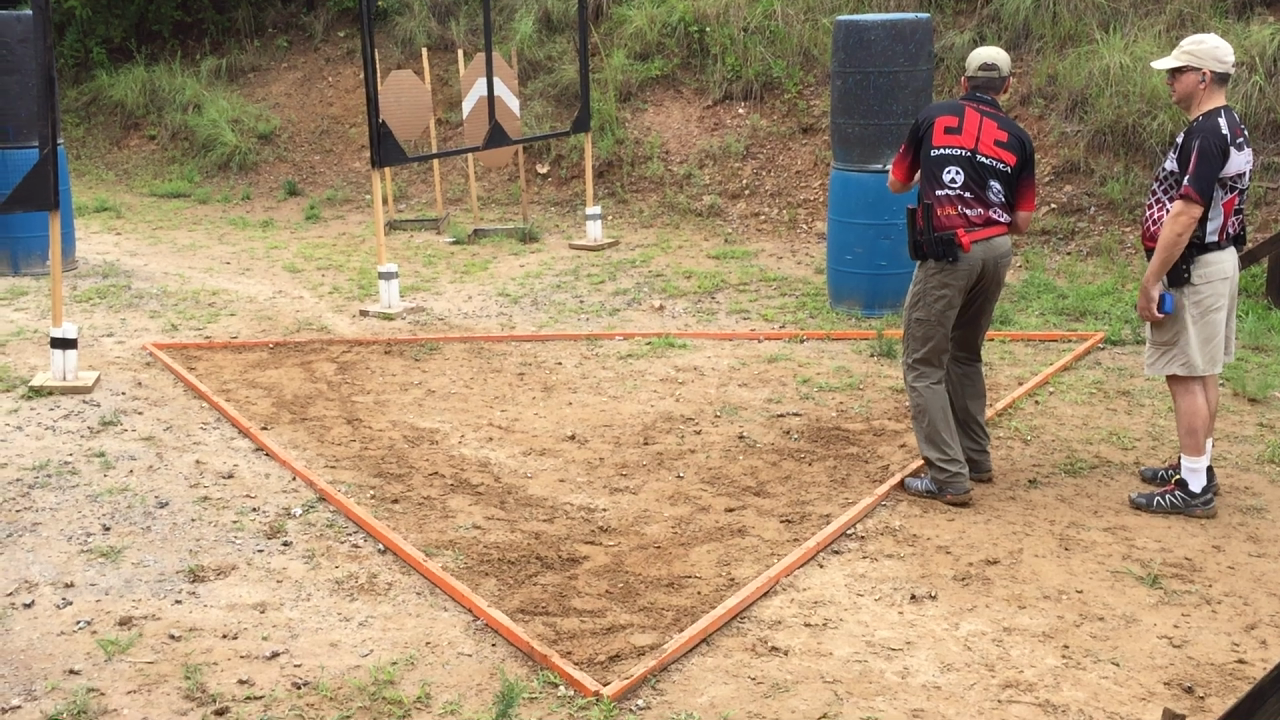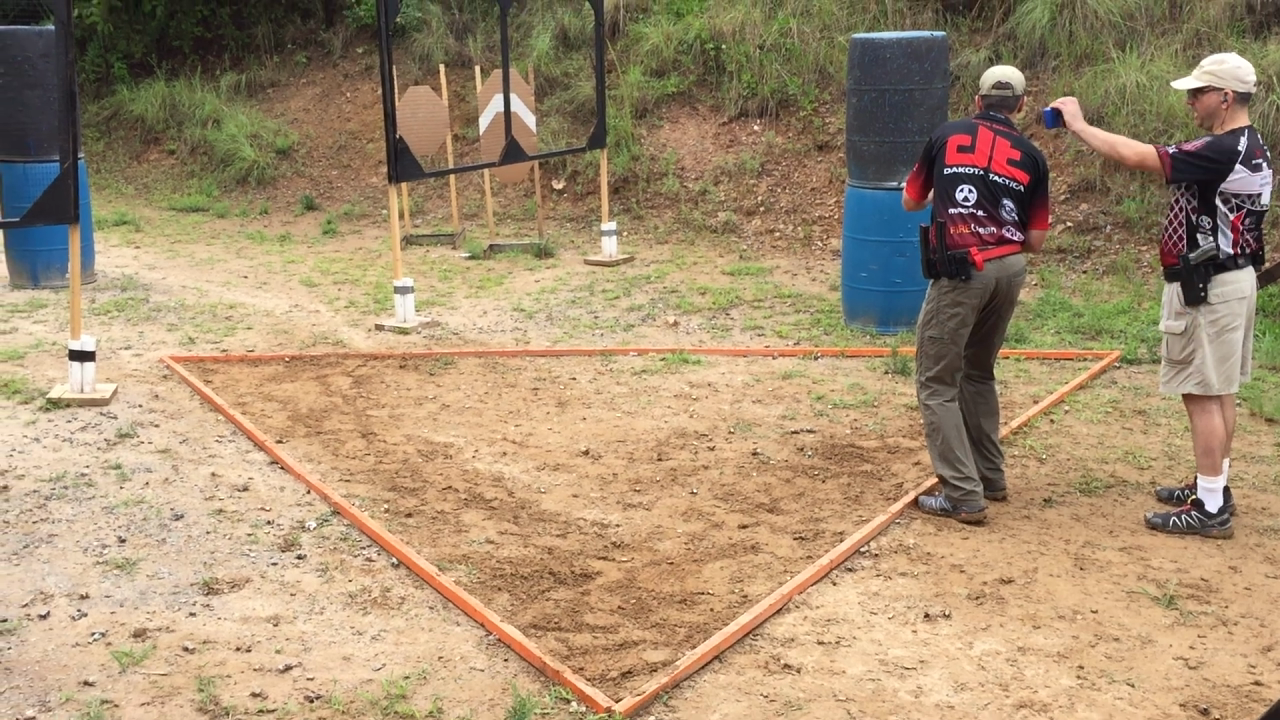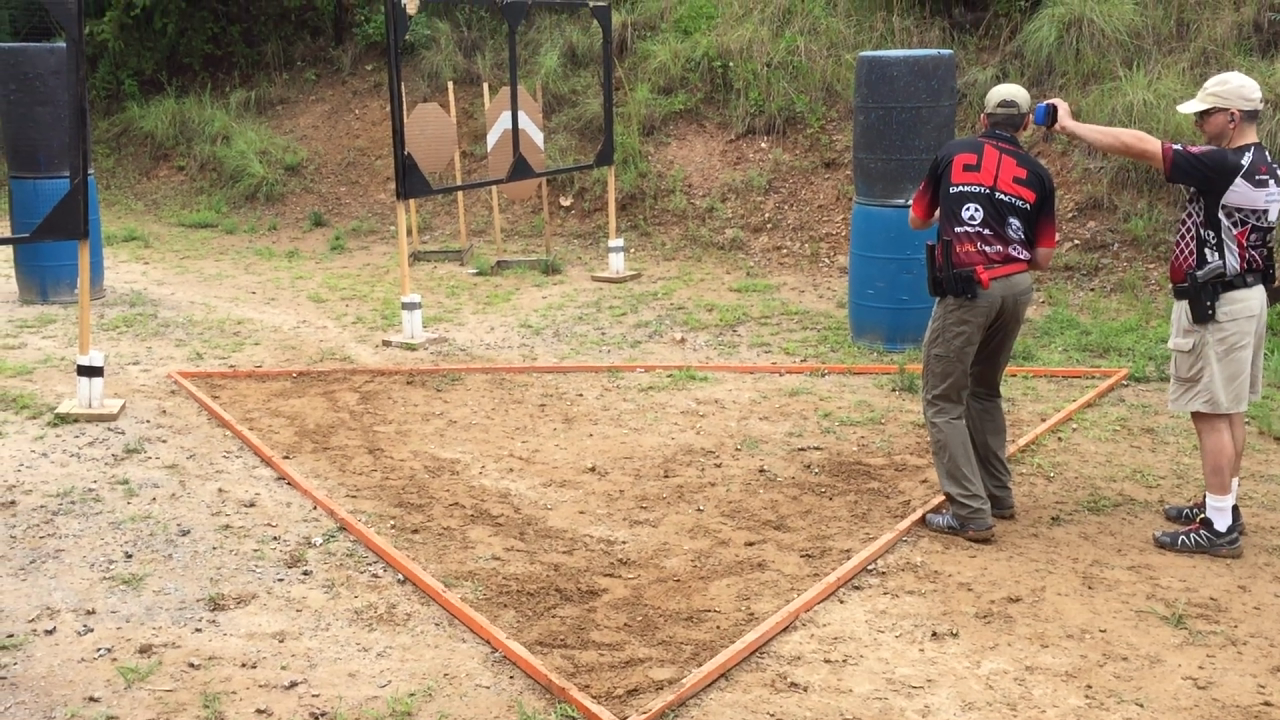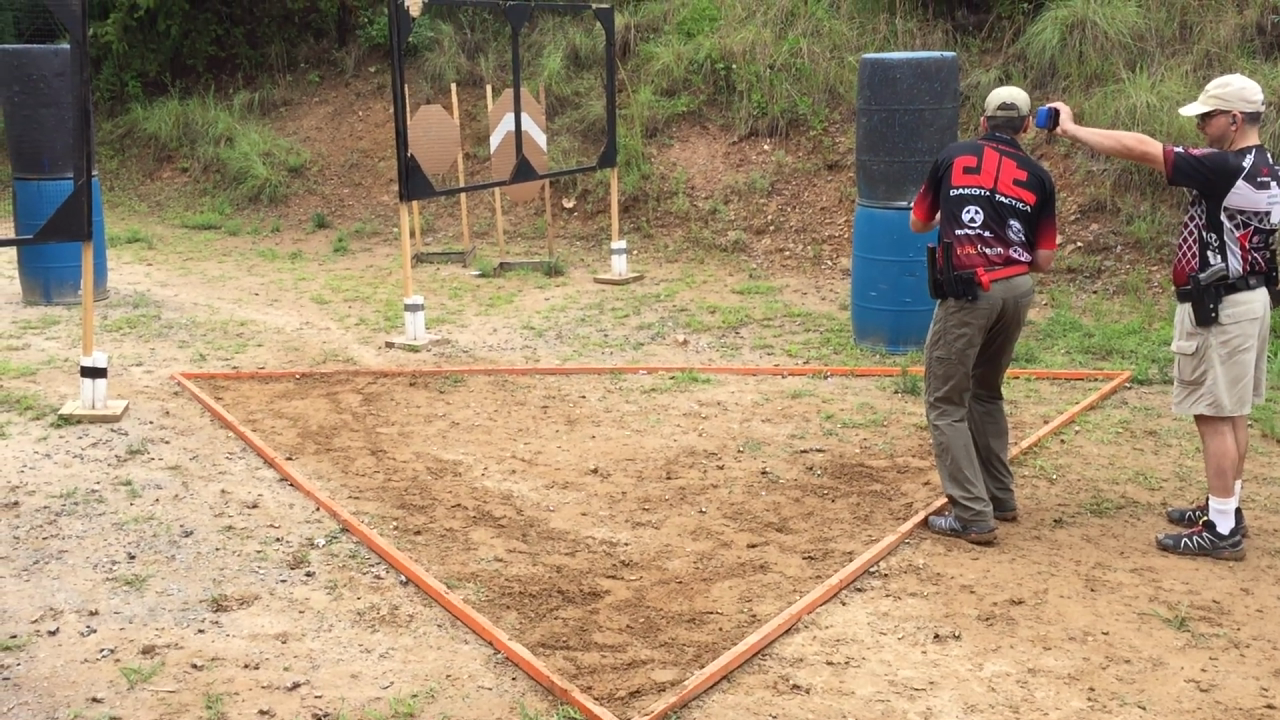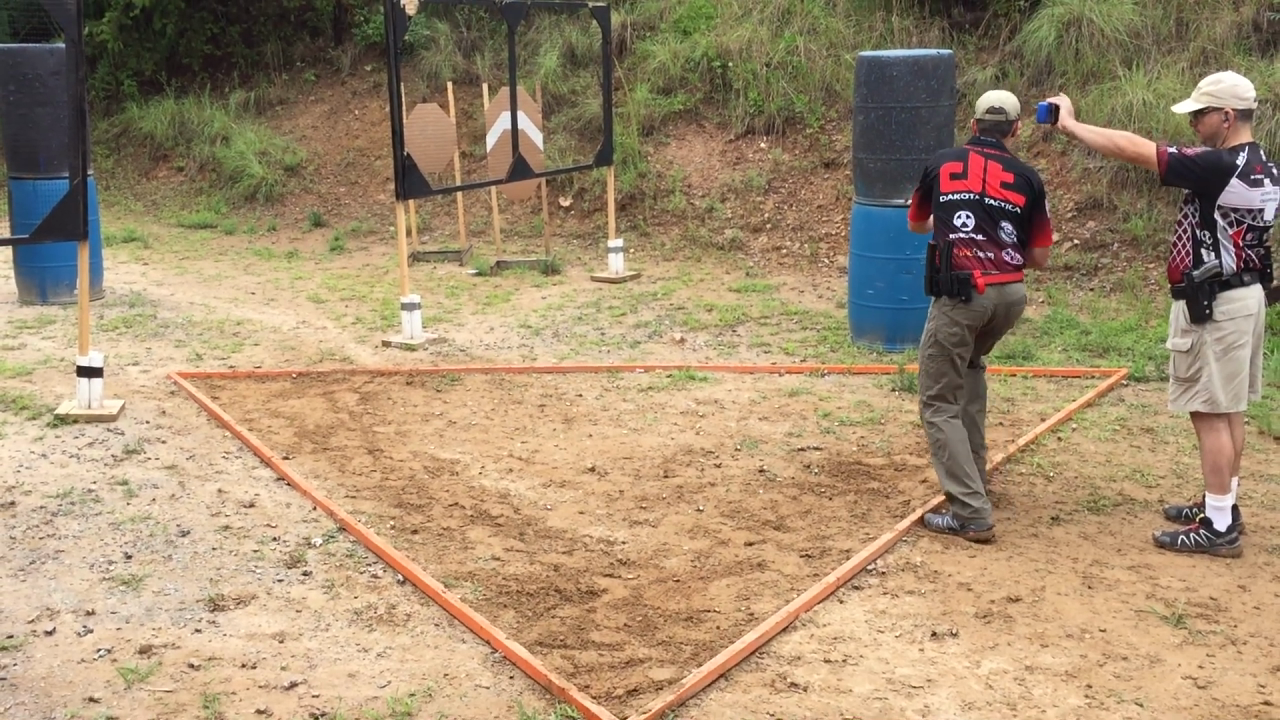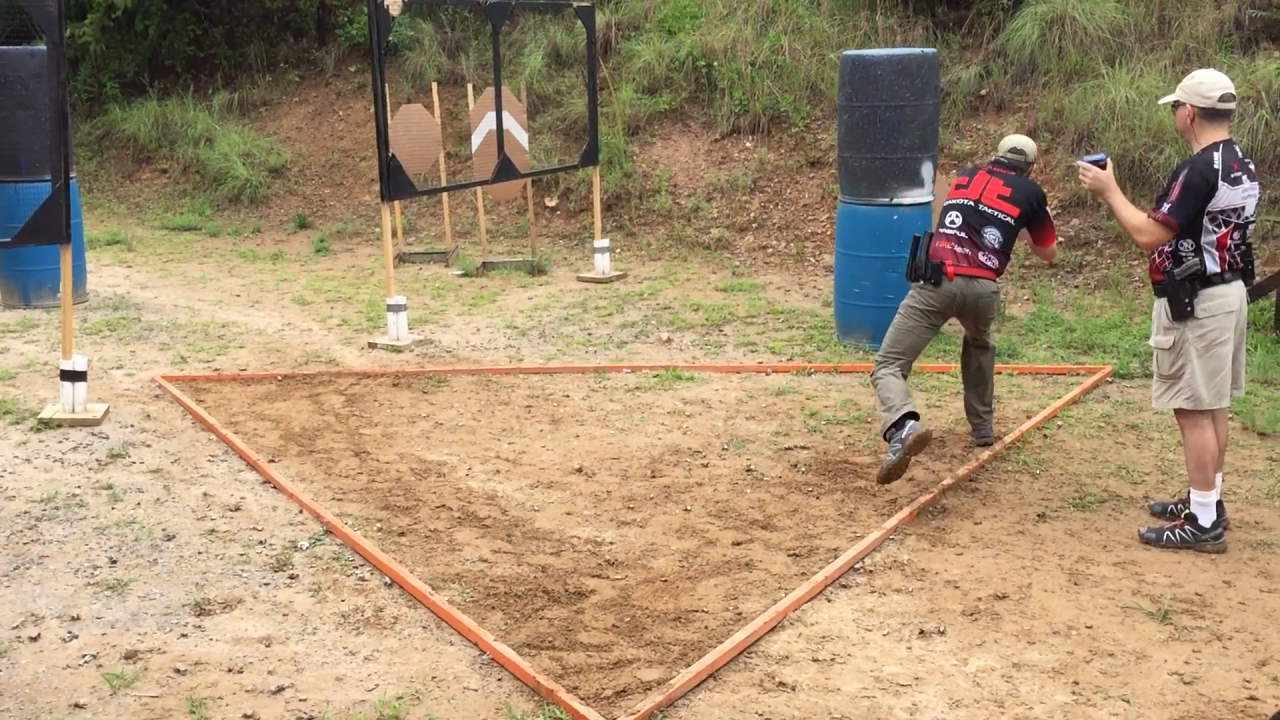
dt=0.5s
person 1, frame 1
left shoulder: (1206, 134)
right shoulder: (1225, 127)
left elbow: (1184, 215)
left wrist: (1151, 279)
right wrist: (1158, 269)
left hip: (1190, 268)
right hip: (1214, 260)
left knee: (1186, 375)
right knee: (1202, 372)
left ankle: (1192, 488)
right ankle: (1195, 467)
person 1, frame 2
left shoulder: (1223, 151)
right shoulder: (1249, 147)
left elbow: (1140, 157)
left wrist: (1078, 124)
left hip: (1206, 287)
right hip: (1231, 278)
left knee: (1203, 394)
right knee: (1219, 391)
left ankle: (1210, 508)
right ankle: (1213, 488)
person 1, frame 3
left shoulder: (1226, 166)
left elbow: (1139, 146)
left wrist: (1071, 126)
left hip: (1215, 305)
left knee: (1211, 413)
right knee: (1229, 409)
left ankle: (1217, 527)
right ankle: (1221, 506)
person 1, frame 4
left shoulder: (1228, 168)
left elbow: (1142, 148)
left wrist: (1073, 130)
left hip: (1219, 308)
left knee: (1215, 415)
right knee: (1232, 412)
left ankle: (1220, 530)
right ankle: (1224, 509)
person 1, frame 5
left shoulder: (1219, 167)
left elbow: (1133, 148)
left wrist: (1072, 123)
left hip: (1213, 305)
left knee: (1210, 413)
right knee: (1229, 409)
left ankle: (1217, 527)
right ankle: (1222, 505)
person 1, frame 6
left shoulder: (1200, 171)
right shoulder: (1241, 165)
left elbow: (1148, 235)
left wrist: (1108, 188)
left hip: (1196, 302)
right hip: (1228, 293)
left knee: (1195, 410)
right knee: (1214, 405)
left ankle: (1203, 522)
right ankle: (1207, 501)
person 2, frame 1
left shoulder: (933, 117)
right shoulder: (1018, 138)
left elbow: (897, 183)
right elbow: (1022, 221)
left hip: (949, 253)
right hip: (997, 252)
left knee: (924, 363)
right knee: (965, 355)
left ankle: (948, 477)
right ankle: (976, 458)
person 2, frame 2
left shoulder: (945, 136)
right shoulder: (1031, 156)
left elbow: (910, 201)
right elbow: (1035, 240)
left hip: (963, 272)
right hip: (1009, 270)
left knee: (937, 381)
right knee: (978, 372)
left ankle: (962, 495)
right ankle: (990, 476)
person 2, frame 3
left shoulder: (952, 154)
right shoulder: (1037, 175)
left elbow: (917, 220)
right elbow: (1042, 258)
left hip: (968, 290)
right hip: (1016, 289)
left knee: (943, 400)
right knee: (983, 390)
left ankle: (970, 513)
right ankle: (997, 495)
person 2, frame 4
left shoulder: (952, 157)
right shoulder: (1038, 177)
left elbow: (918, 223)
right elbow: (1043, 260)
left hip: (969, 292)
right hip: (1017, 291)
left knee: (946, 402)
right knee: (986, 392)
left ankle: (973, 516)
right ankle: (1000, 497)
person 2, frame 5
left shoulder: (942, 163)
right shoulder: (1027, 177)
left elbow: (915, 224)
right elbow: (1040, 257)
left hip: (958, 295)
right hip: (1009, 296)
left knee: (938, 404)
right knee: (970, 369)
left ankle: (970, 512)
right ankle: (970, 468)
person 2, frame 6
left shoulder: (963, 178)
right shoulder: (1031, 192)
right elbow: (1048, 254)
left hip: (935, 282)
right hip: (981, 287)
left knee: (889, 367)
right knee: (979, 344)
left ankle: (903, 427)
right ankle: (982, 426)
